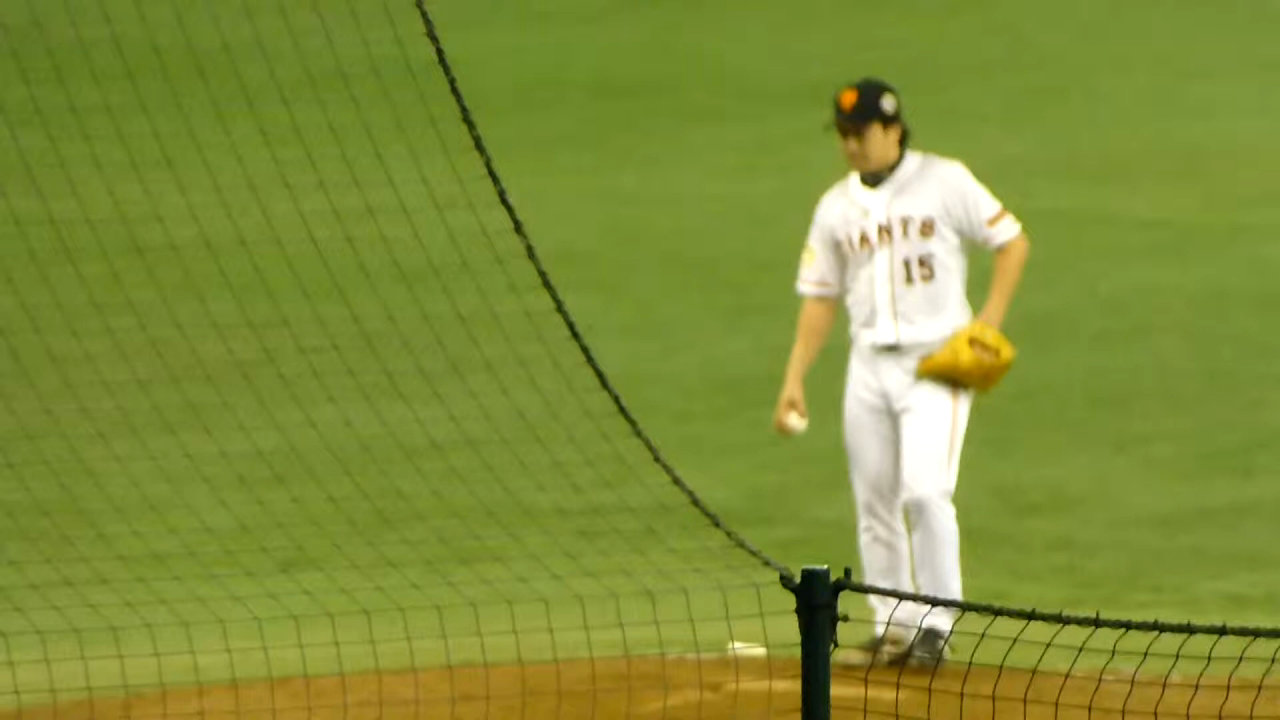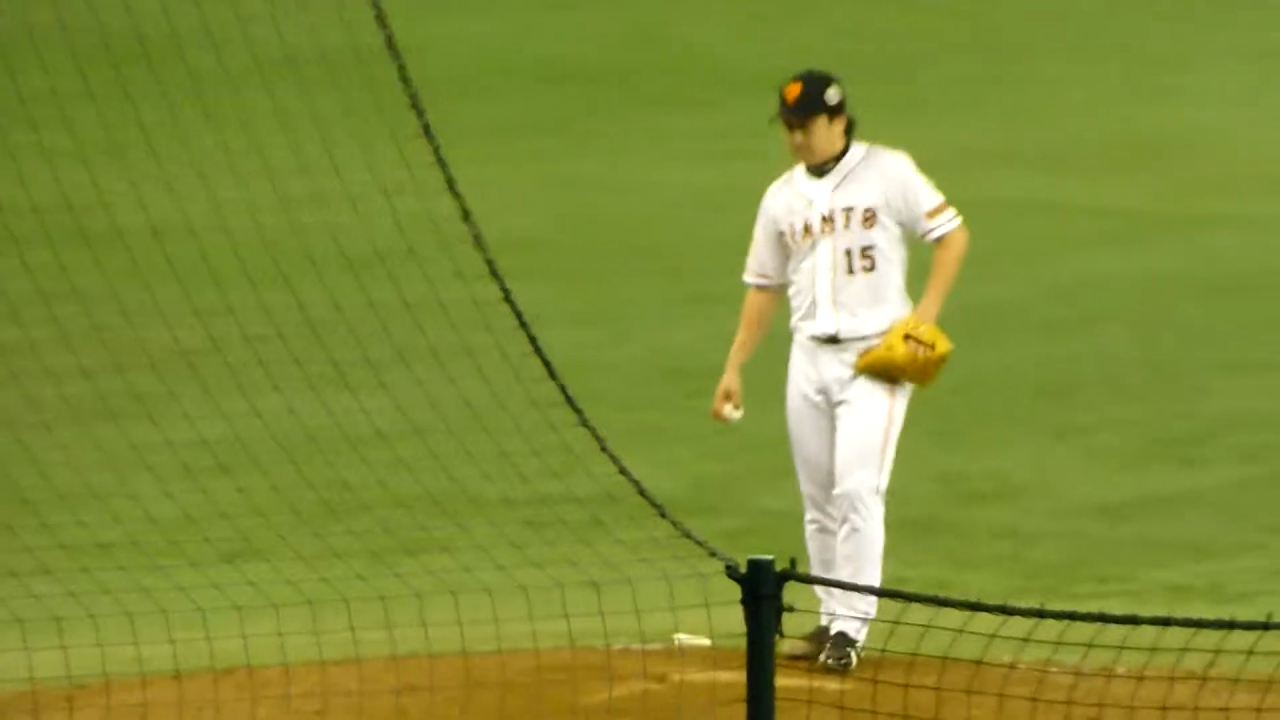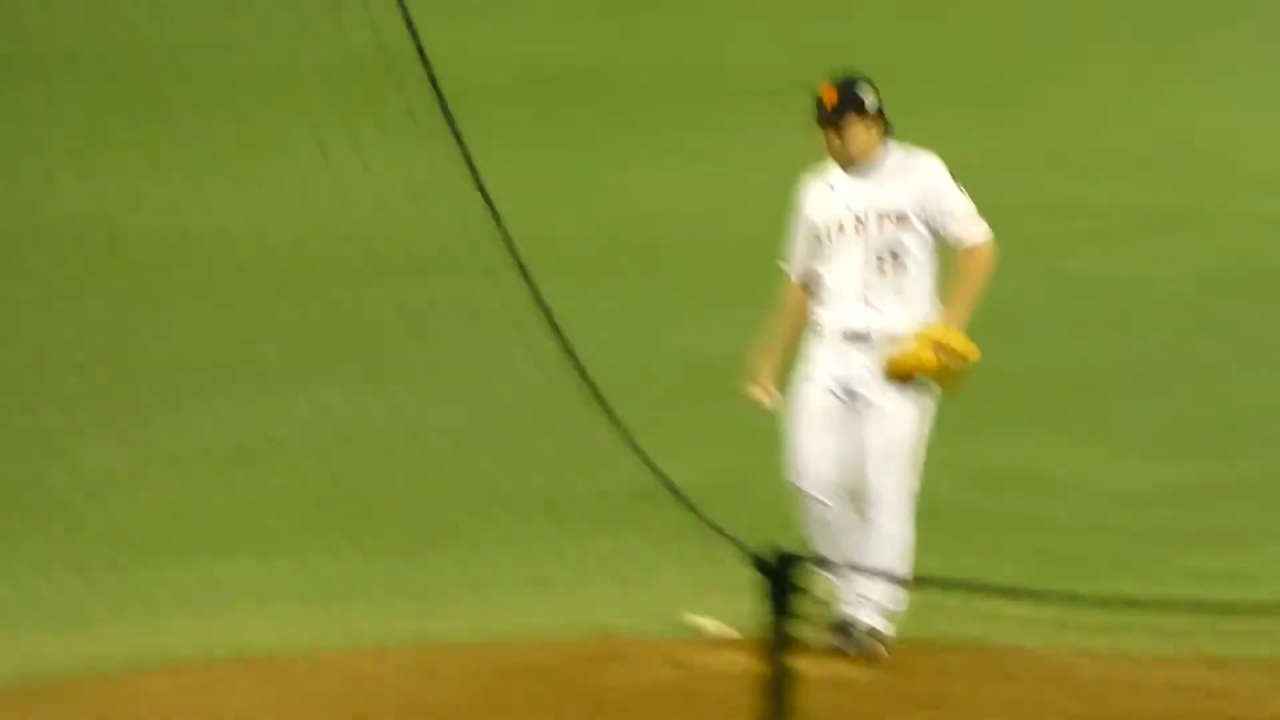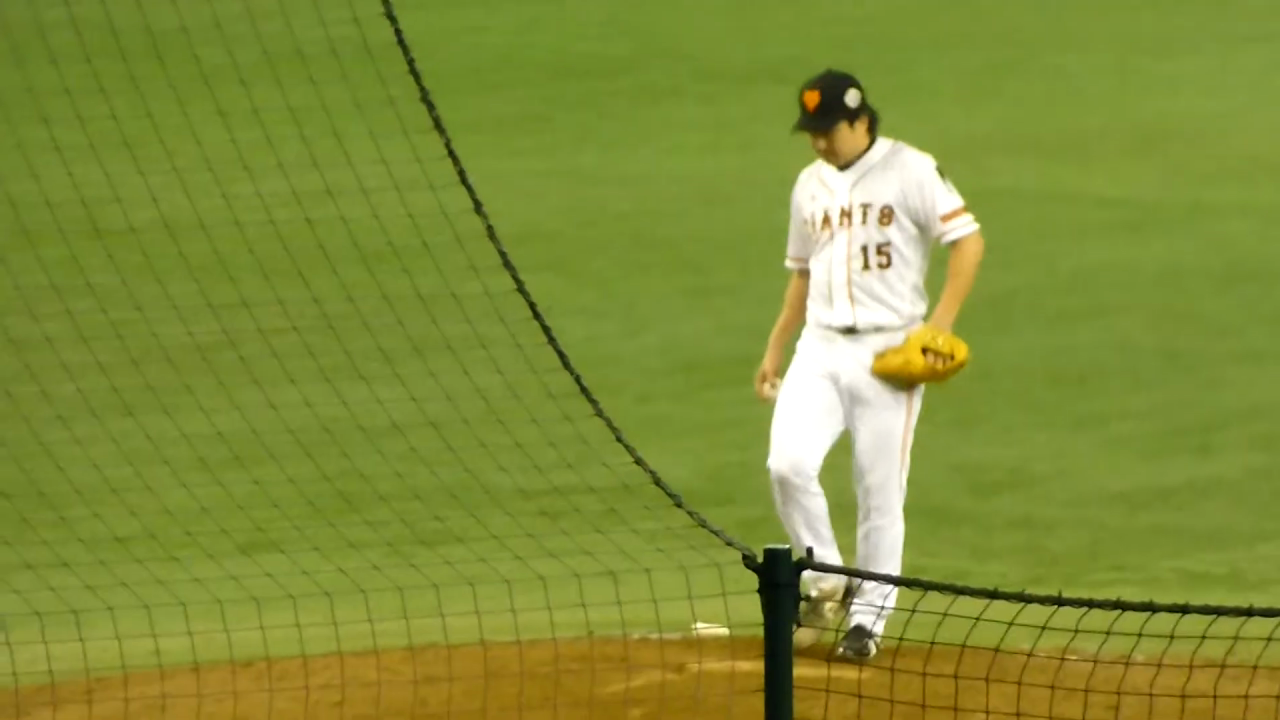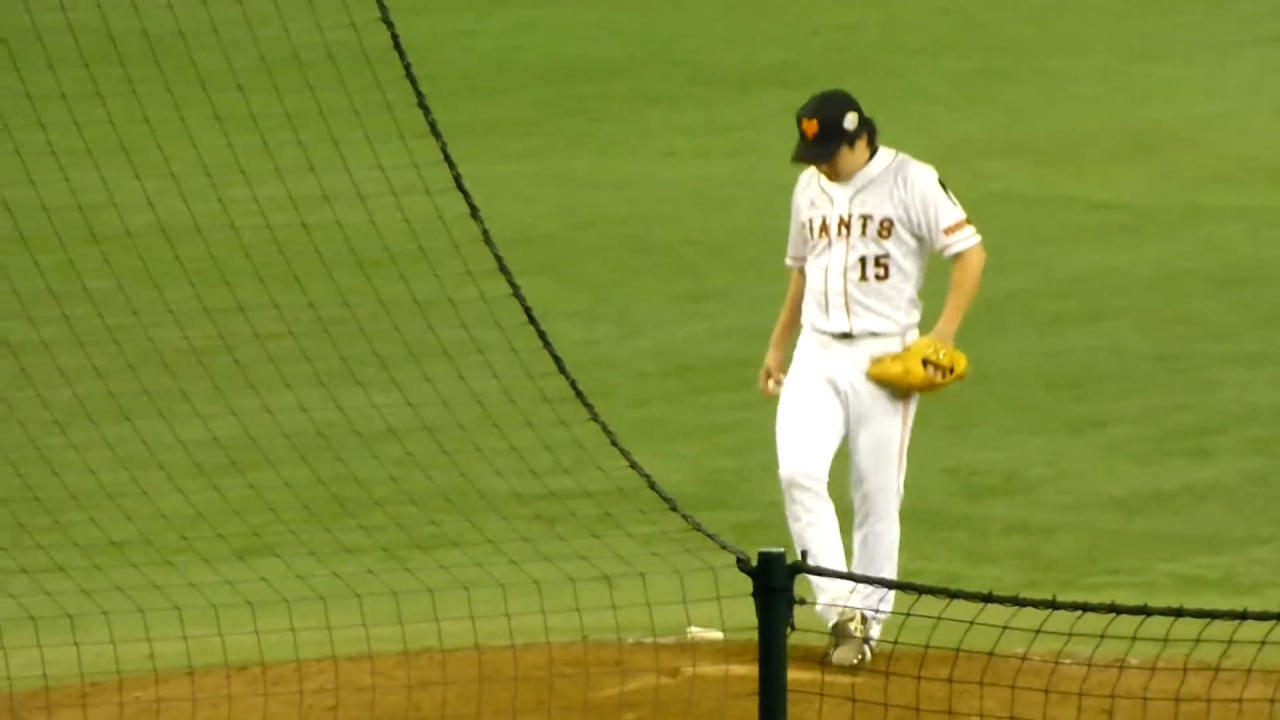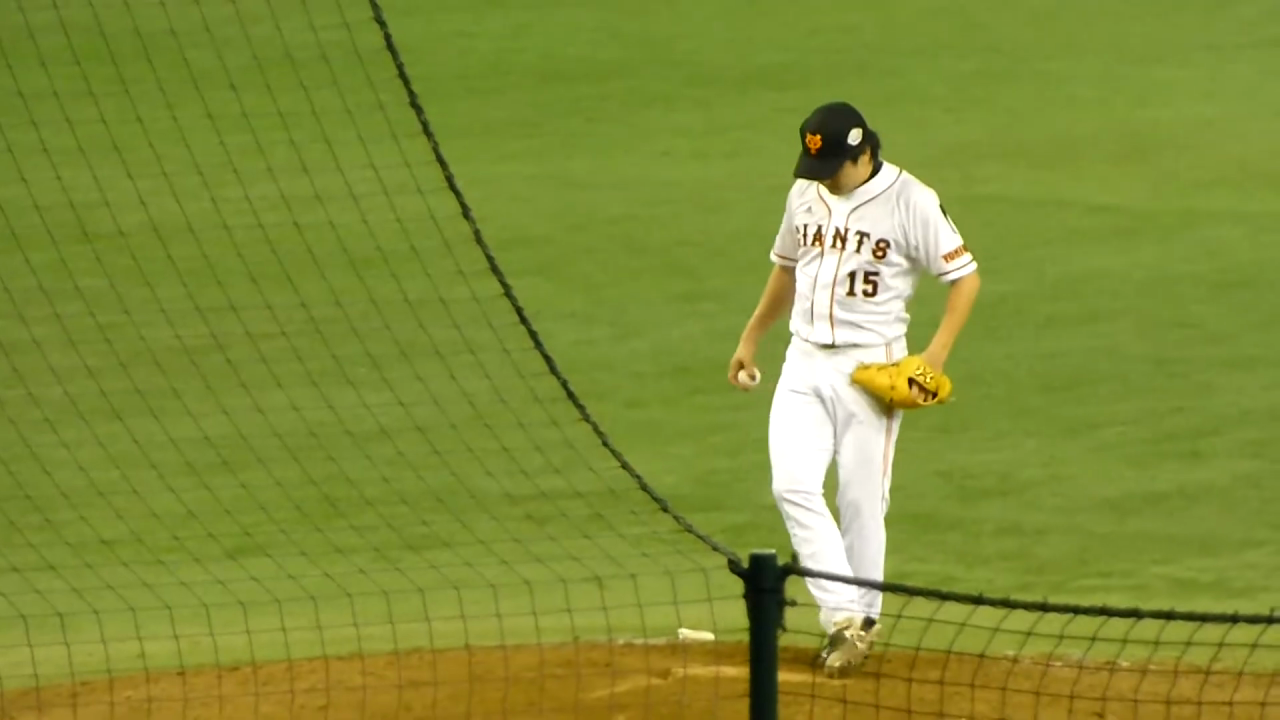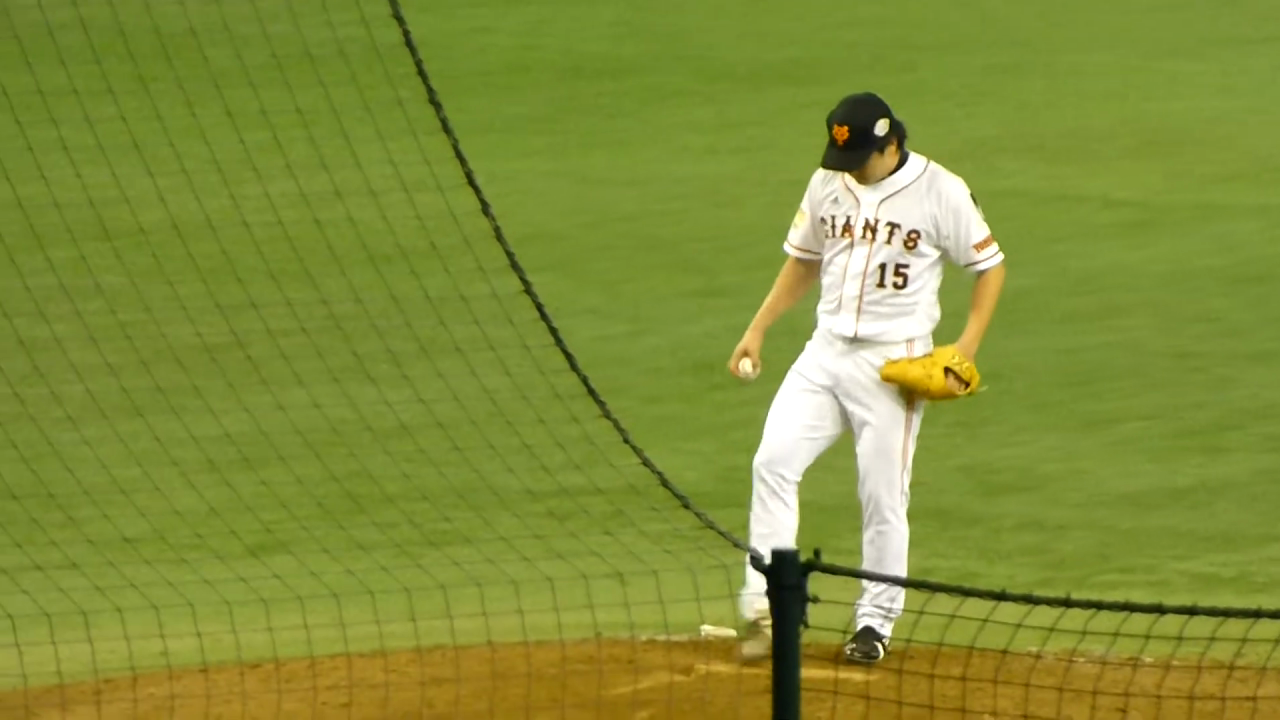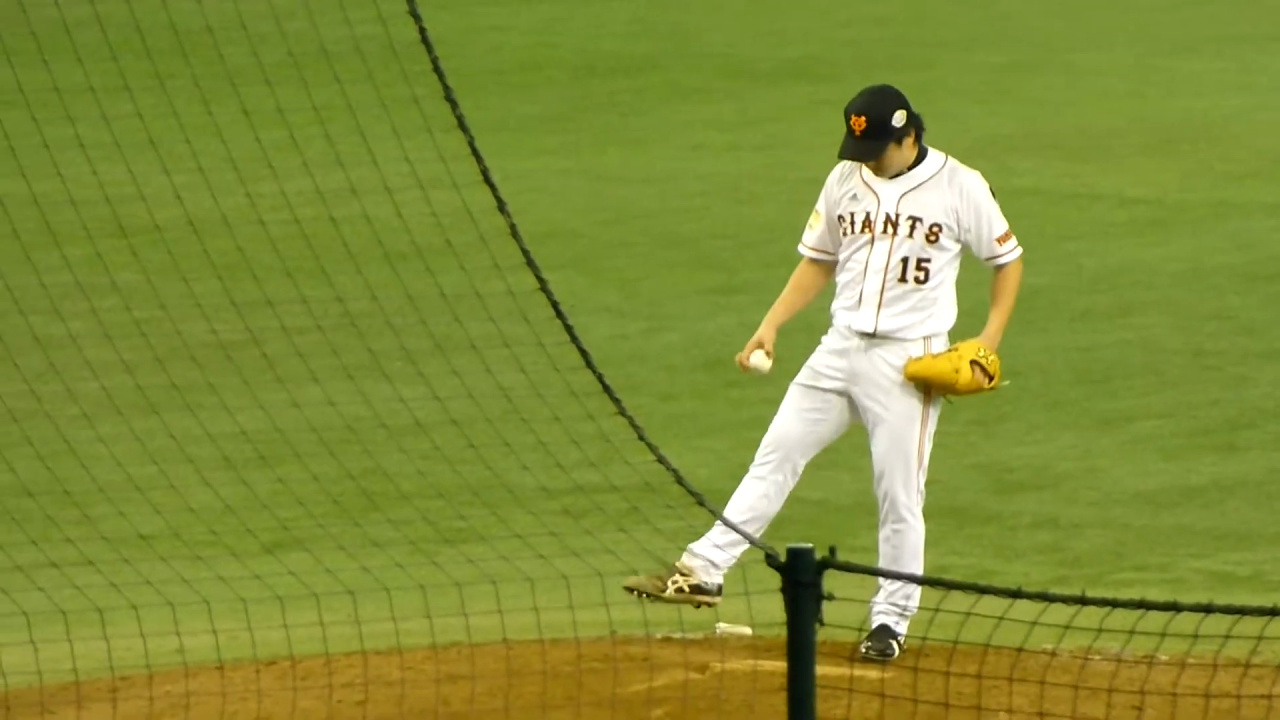
dt=0.2s
person 1, frame 1
left shoulder: (946, 181)
right shoulder: (835, 206)
left elbow: (1012, 242)
right elbow: (820, 297)
left wrist: (989, 323)
right wrist: (794, 380)
right hip: (869, 368)
left knee: (925, 490)
right knee: (875, 505)
left ankle: (934, 621)
right ankle: (891, 623)
person 1, frame 2
left shoulder: (889, 172)
right shoulder: (780, 196)
left elbow: (951, 234)
right elbow: (764, 288)
left wrist: (925, 315)
right wrist: (733, 369)
left hip: (875, 357)
right hip: (809, 358)
left knee: (857, 489)
right knee: (818, 500)
left ankle: (850, 625)
right ankle: (830, 616)
person 1, frame 3
left shoulder: (921, 175)
right shoulder: (815, 191)
left elbow: (978, 246)
right elbow: (802, 280)
left wrist: (949, 326)
right wrist: (770, 357)
left hip: (899, 358)
right hip: (830, 353)
left knee: (886, 491)
right knee: (814, 481)
left ankle: (876, 611)
right ankle: (852, 591)
person 1, frame 4
left shoulder: (910, 169)
right shoulder: (808, 183)
left elbow: (968, 242)
left wrist: (940, 325)
right wrist: (775, 349)
left hip: (889, 351)
right hip: (819, 348)
left knee: (880, 493)
right knee: (788, 465)
left ankle: (868, 617)
right ankle: (825, 584)
person 1, frame 5
left shoulder: (912, 181)
right shoulder: (808, 186)
left elbow: (970, 253)
left wrist: (943, 335)
right wrist: (778, 343)
left hip: (884, 357)
right hip: (816, 353)
left knee: (876, 496)
right knee: (800, 476)
left ankle: (867, 611)
right ankle: (846, 611)
person 1, frame 6
left shoulder: (912, 200)
right shoulder: (804, 192)
left elbow: (964, 276)
left wrist: (936, 354)
right wrist: (751, 337)
left hip: (871, 368)
right hip: (804, 360)
left knee: (862, 503)
right knee: (793, 487)
left ankle: (858, 623)
right ankle: (839, 618)
person 1, frame 7
left shoulder: (942, 192)
right shoulder: (828, 182)
left elbow: (989, 267)
right elbow: (804, 260)
left wrist: (968, 344)
right wrist: (757, 329)
left hip: (897, 364)
right hip: (827, 353)
left knee: (884, 497)
right knee: (773, 465)
left ankle: (877, 621)
right ankle: (762, 609)
person 1, frame 8
left shoulder: (961, 186)
right shoulder: (845, 179)
left elbow: (1008, 259)
right elbow: (818, 260)
left wrist: (990, 335)
right wrist: (771, 324)
left hip: (908, 361)
right hip: (839, 349)
left knee: (898, 496)
right knee: (775, 457)
left ankle: (891, 619)
right ankle: (701, 570)
